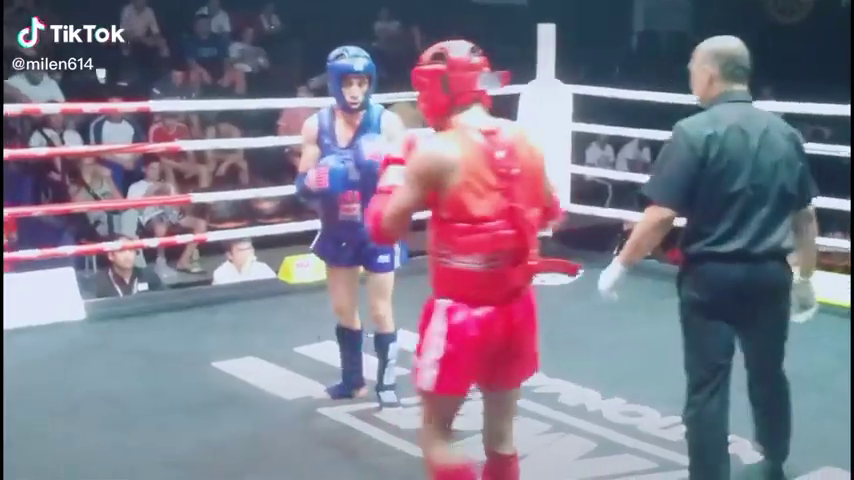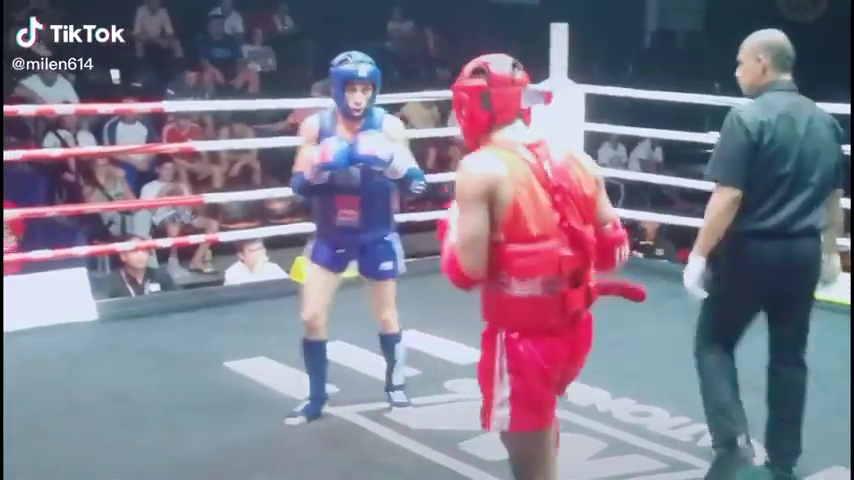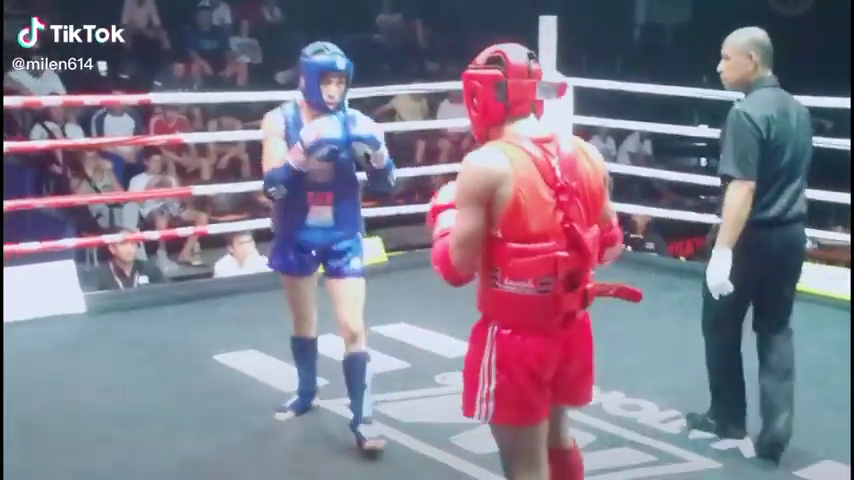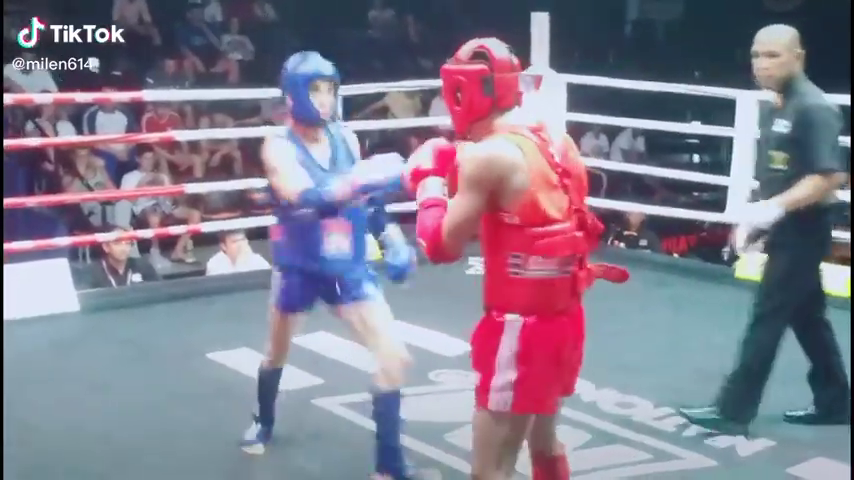
dt=0.4s
person 1, frame 1
left shoulder: (435, 151)
right shoulder: (525, 143)
left elbow: (384, 229)
right elbow: (551, 213)
left wrist: (394, 167)
left hip: (461, 312)
right hip: (516, 307)
left knee: (435, 438)
right knee: (501, 436)
person 1, frame 2
left shoulder: (480, 169)
right shoulder: (577, 161)
left elbow: (468, 272)
right elbow: (615, 251)
left wrist: (450, 229)
left hip: (521, 338)
right hip: (574, 329)
right knee: (536, 433)
person 1, frame 3
left shoulder: (486, 164)
right shoulder: (586, 156)
left elbow: (456, 267)
right elbow: (609, 246)
left wrist: (444, 211)
left hip: (515, 338)
right hip: (572, 328)
right knee: (554, 435)
person 1, frame 4
left shoulder: (490, 154)
right shoulder: (559, 143)
left elbow: (442, 247)
left wrist: (426, 177)
left hip: (520, 326)
right hip: (563, 317)
right knee: (544, 439)
person 2, frame 1
left shoulder: (694, 132)
right shoulder: (785, 133)
left elbow: (661, 214)
right elbow: (804, 216)
left wrist: (619, 265)
right wrist: (806, 276)
left hip: (711, 275)
right hip: (769, 273)
left knee: (707, 389)
right knee: (768, 373)
person 2, frame 2
left shoulder: (747, 117)
right shoulder: (825, 122)
left elbow: (728, 195)
right elbow: (832, 196)
left wrist: (698, 255)
right wrist: (829, 252)
left hip: (749, 251)
right hip: (802, 252)
left knee: (712, 343)
right knee: (789, 358)
left ankle: (732, 439)
person 2, frame 3
left shoulder: (747, 113)
right shoulder: (797, 110)
left elbow: (743, 187)
left wrist: (722, 250)
left hip: (752, 237)
right hip: (790, 234)
left knee: (721, 326)
right knee: (775, 330)
left ankle: (728, 417)
right ankle: (776, 421)
person 2, frame 4
left shoulder: (813, 108)
right shoulder: (778, 107)
left wrist: (776, 208)
right wrist: (756, 218)
left hip: (802, 229)
right hip: (790, 228)
left knee: (767, 318)
right knee: (807, 315)
left ankle: (732, 411)
person 3, frame 1
left shoulder: (387, 122)
right shoulder: (316, 126)
right elbow: (302, 182)
right wrist: (316, 182)
right hip: (337, 232)
left knee: (380, 312)
right knee: (344, 312)
left ankle: (387, 384)
right ankle: (352, 380)
person 3, frame 2
left shoulder: (389, 126)
right shoulder: (315, 126)
left elbow: (417, 184)
right elbow: (298, 186)
left wrist: (391, 162)
right wrist: (315, 169)
left hip: (377, 236)
right hip: (330, 235)
left knee: (386, 318)
right knee: (312, 317)
left ankle: (395, 382)
right ankle: (316, 398)
person 3, frame 3
left shoulder: (356, 122)
right shoulder: (279, 121)
left elbow: (386, 184)
right elbow: (273, 187)
left wrist: (376, 150)
right wrist: (303, 151)
left hip: (343, 237)
right hip: (296, 237)
left knee: (353, 329)
right knee: (303, 324)
left ankle: (362, 419)
right ankle: (306, 392)
person 3, frame 4
left shoulder: (346, 139)
right shoulder: (279, 148)
left elbow: (366, 198)
right elbow: (303, 201)
left wrist: (394, 240)
right wrist: (361, 181)
left hip: (351, 269)
right hip: (300, 269)
left knee: (395, 357)
right knee: (277, 356)
right ankle: (263, 421)
